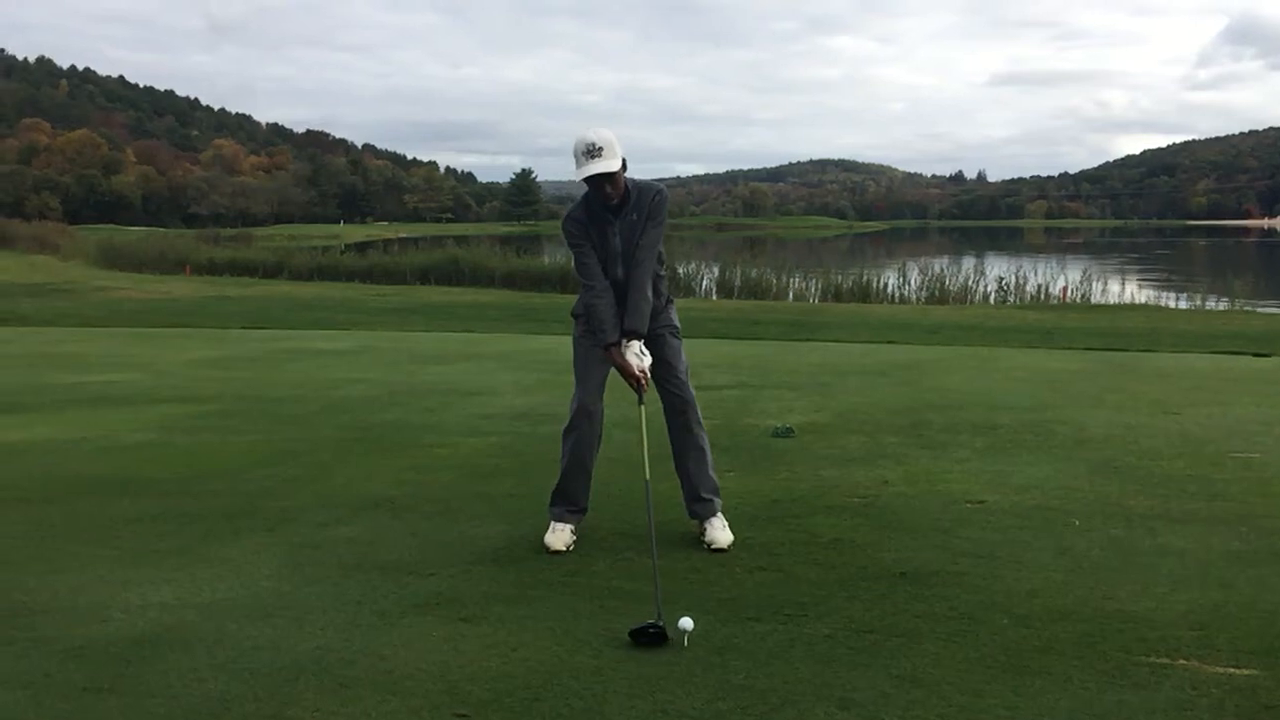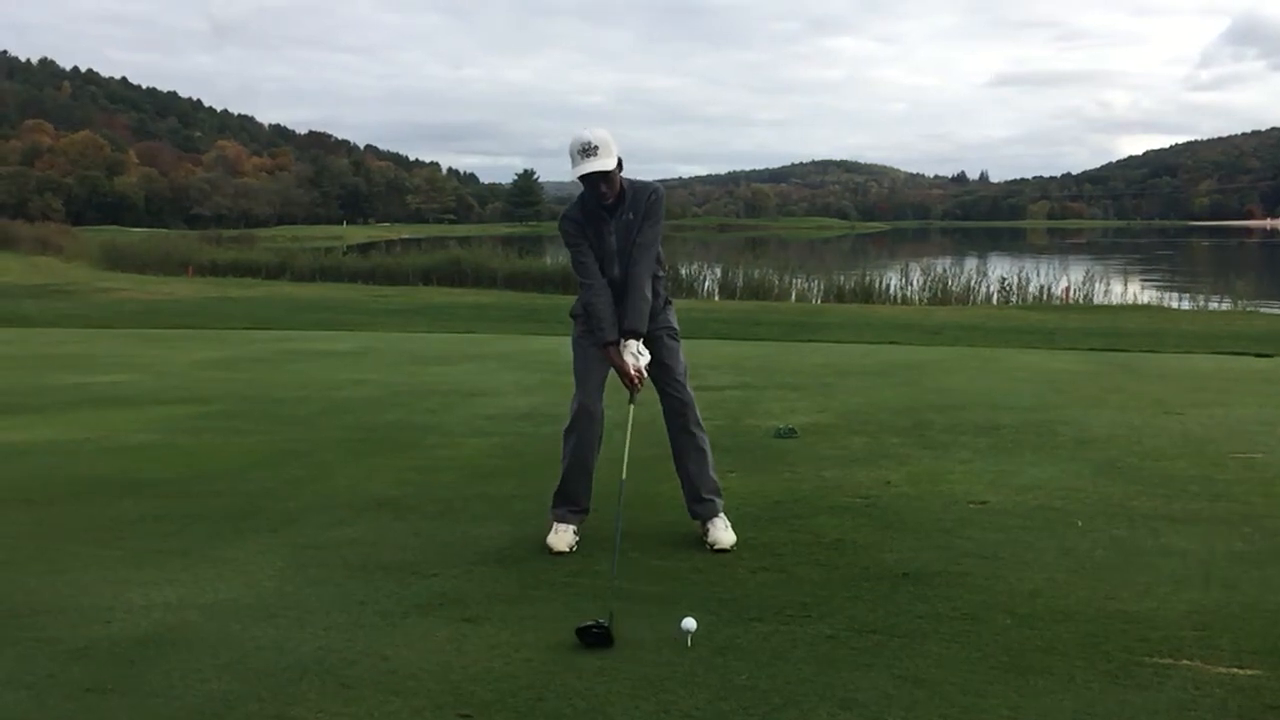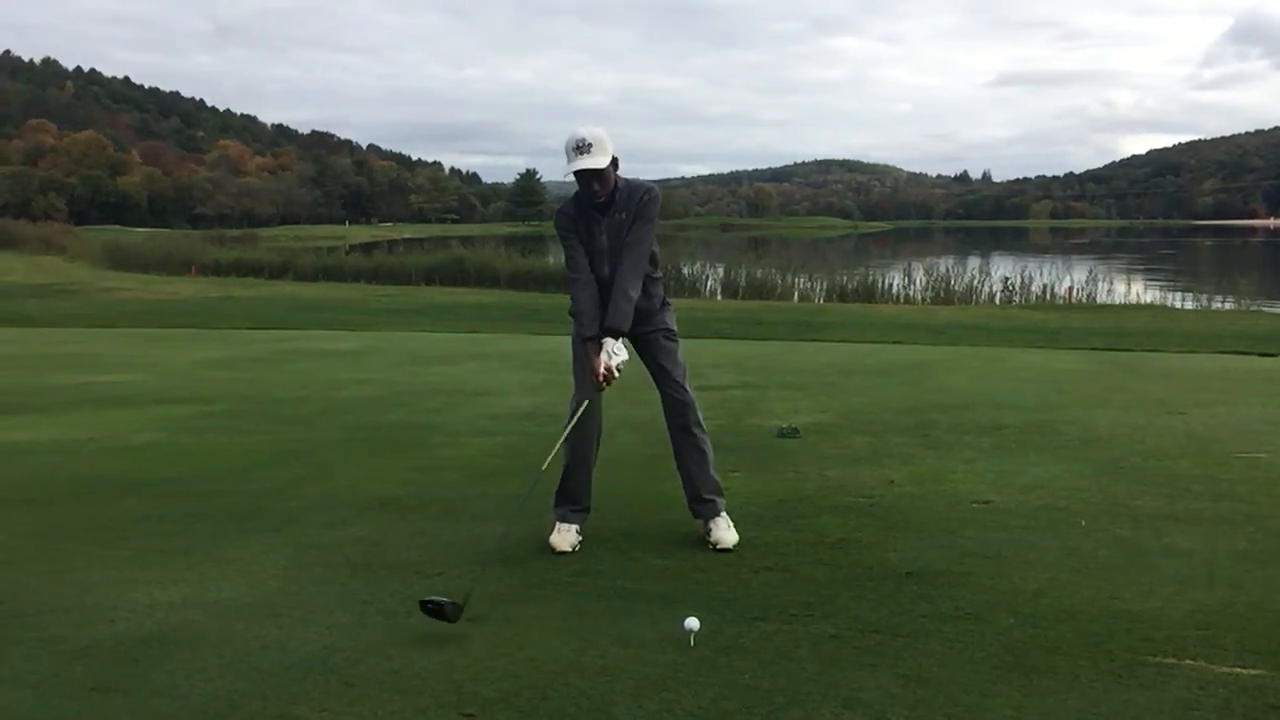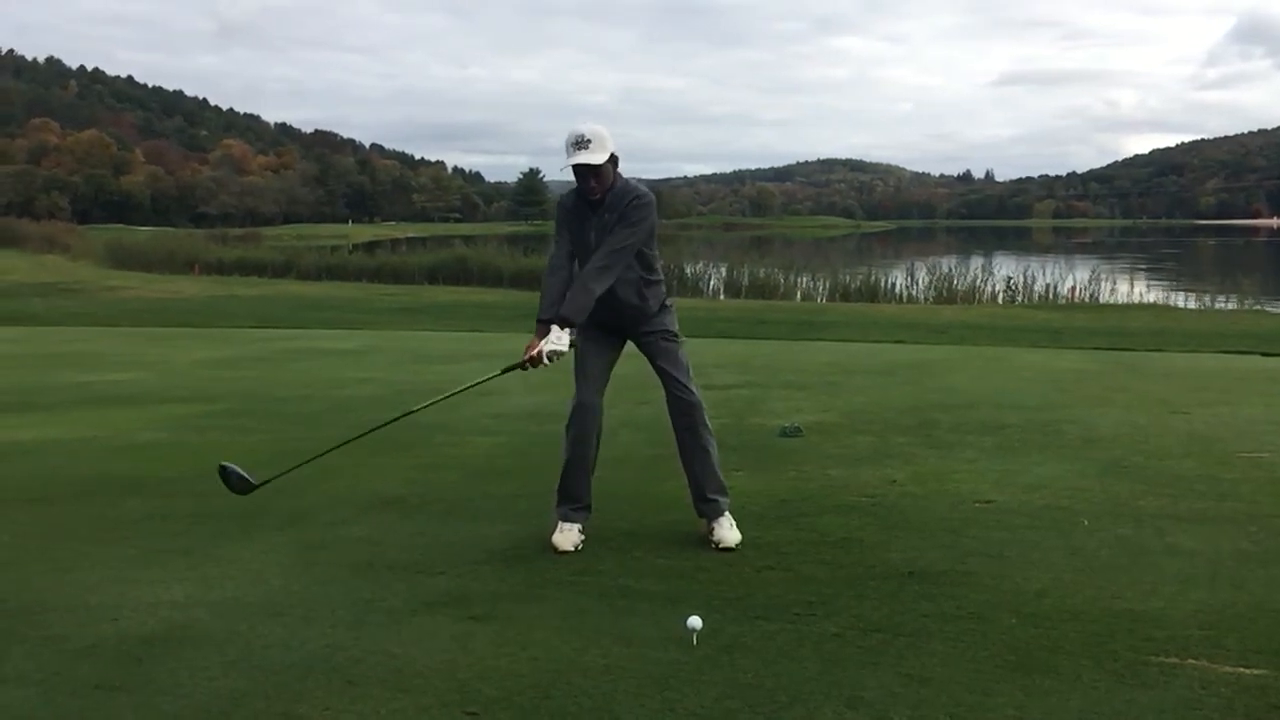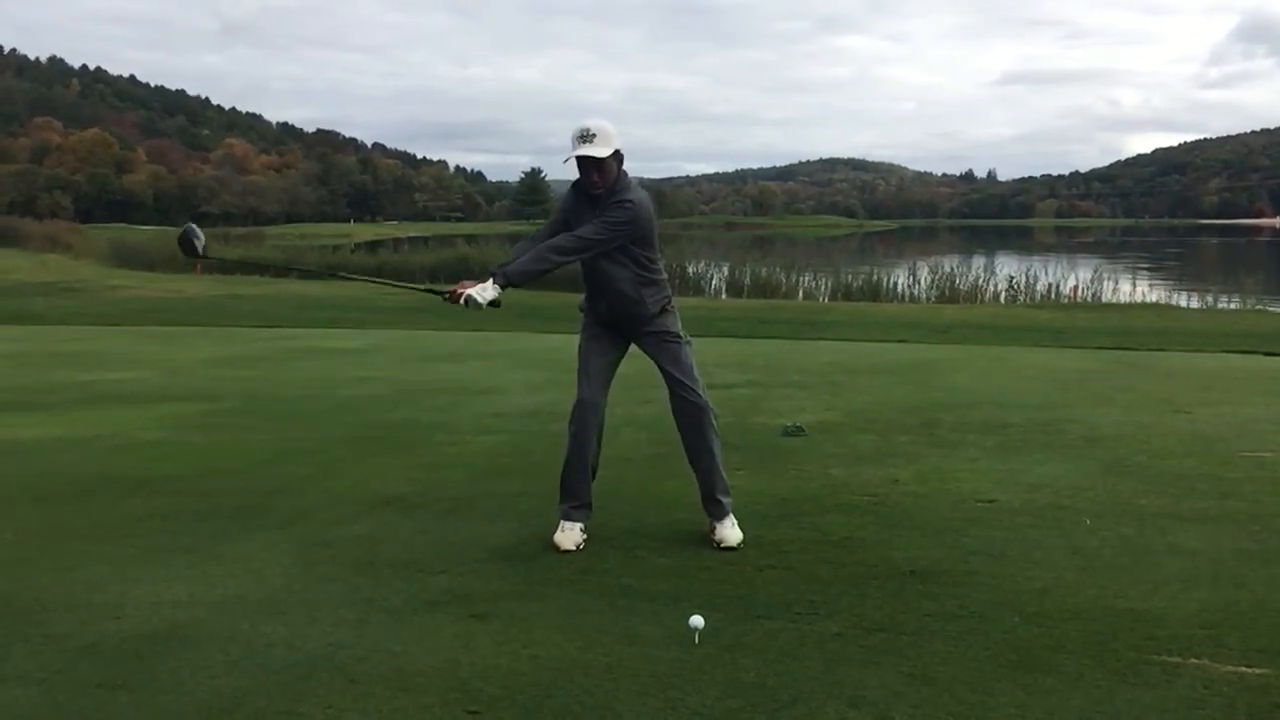
dt=1s
person 1, frame 1
left shoulder: (653, 197)
right shoulder: (576, 220)
left elbow: (643, 269)
right elbow: (596, 285)
left wrist: (635, 340)
right wrist: (615, 351)
left hip: (653, 312)
right hip: (598, 317)
left knee: (682, 402)
right knee: (585, 406)
left ankle: (708, 510)
right ankle: (565, 514)
person 1, frame 2
left shoulder: (649, 196)
right shoulder: (573, 219)
left elbow: (641, 268)
right elbow: (593, 284)
left wrist: (633, 340)
right wrist: (613, 352)
left hip: (651, 311)
right hip: (596, 317)
left knee: (680, 402)
right knee: (586, 406)
left ankle: (710, 511)
right ankle: (567, 514)
person 1, frame 3
left shoulder: (645, 197)
right shoulder: (568, 214)
left elbow: (632, 268)
right elbow: (581, 279)
left wrist: (614, 337)
right wrist: (592, 346)
left hip: (646, 310)
right hip: (592, 315)
left knee: (680, 400)
right knee: (585, 405)
left ankle: (711, 509)
right ankle: (569, 513)
person 1, frame 4
left shoulder: (639, 201)
right shoulder: (568, 206)
left elbow: (603, 266)
right elbow: (560, 266)
left wrist: (562, 327)
right wrist: (543, 328)
left hip: (649, 312)
right hip: (597, 319)
left knee: (685, 399)
right knee: (585, 405)
left ankle: (716, 509)
right ankle: (571, 514)
person 1, frame 5
left shoulder: (633, 206)
right shoulder: (578, 195)
left elbow: (566, 249)
right elbow: (542, 239)
left wrist: (497, 283)
right wrist: (490, 279)
left hip: (653, 314)
right hip: (602, 316)
left knee: (692, 400)
right knee: (587, 405)
left ankle: (720, 511)
right ankle: (574, 513)
